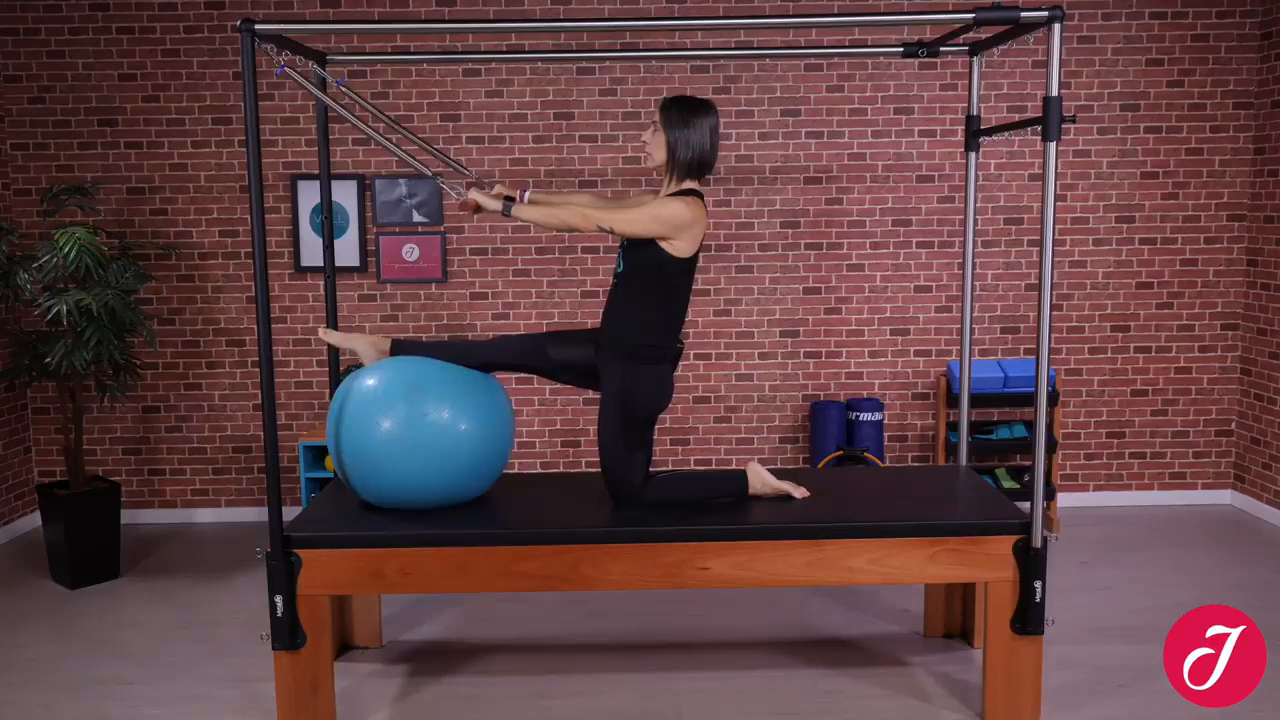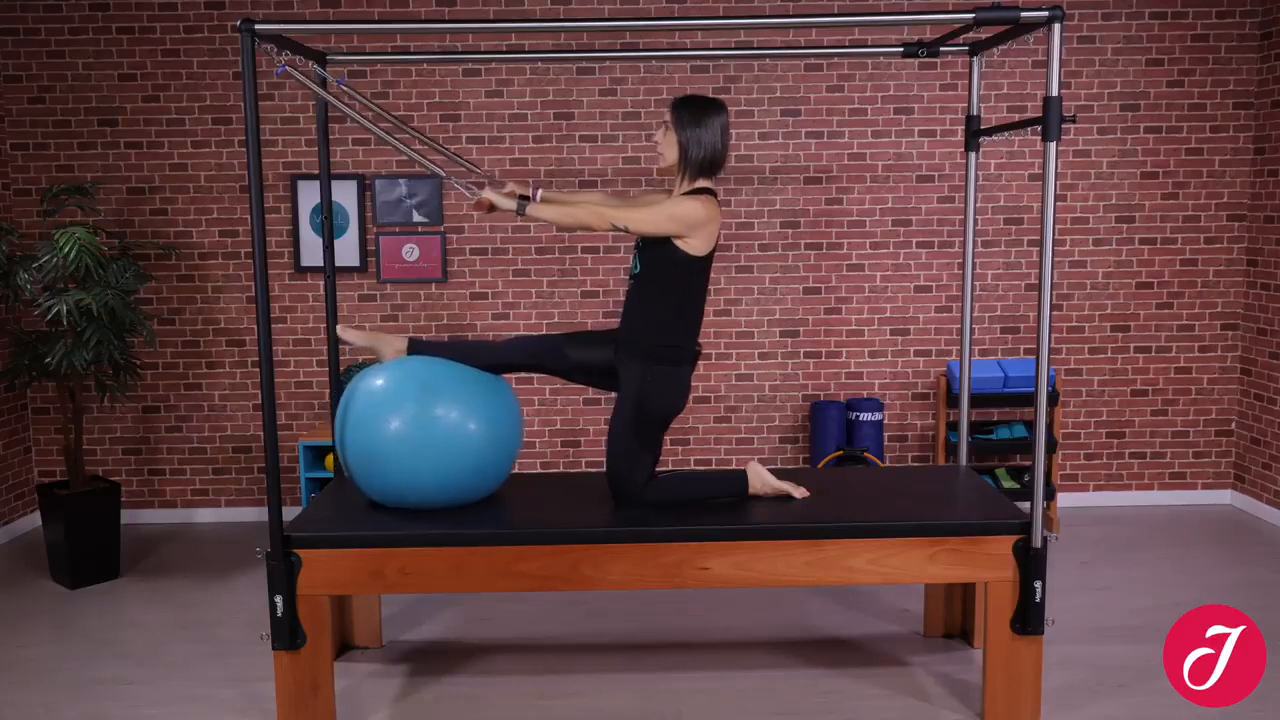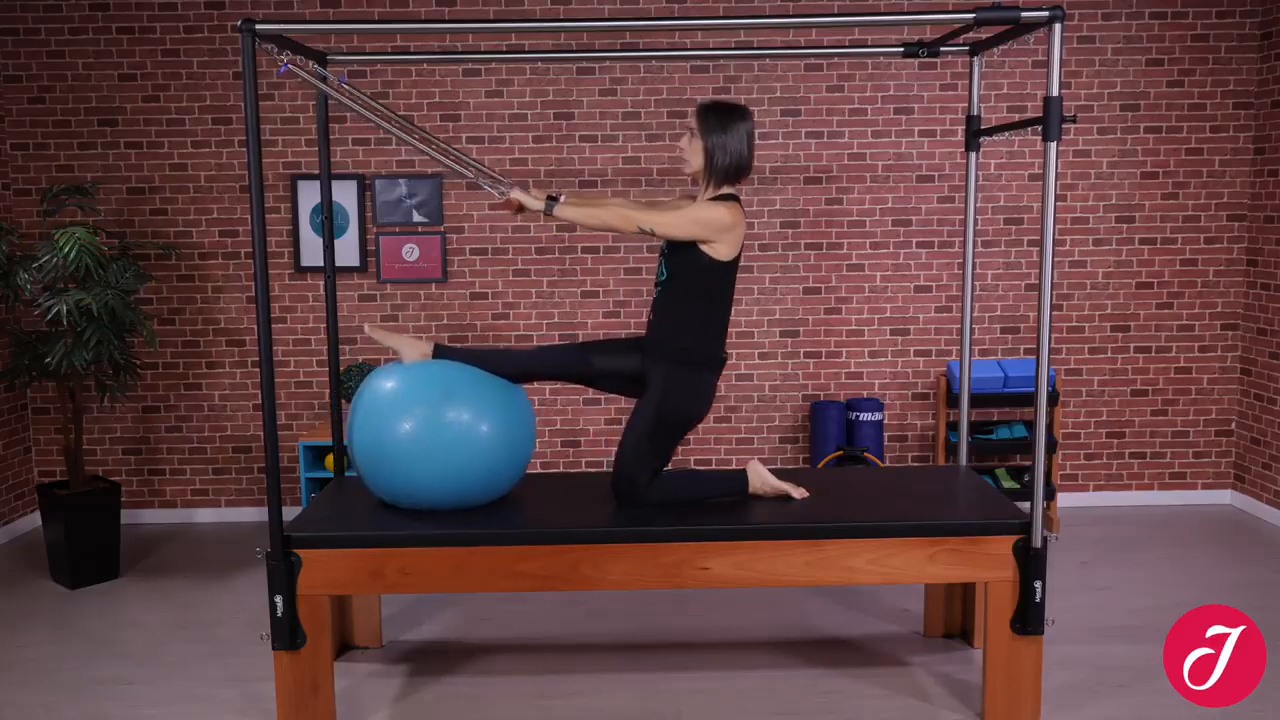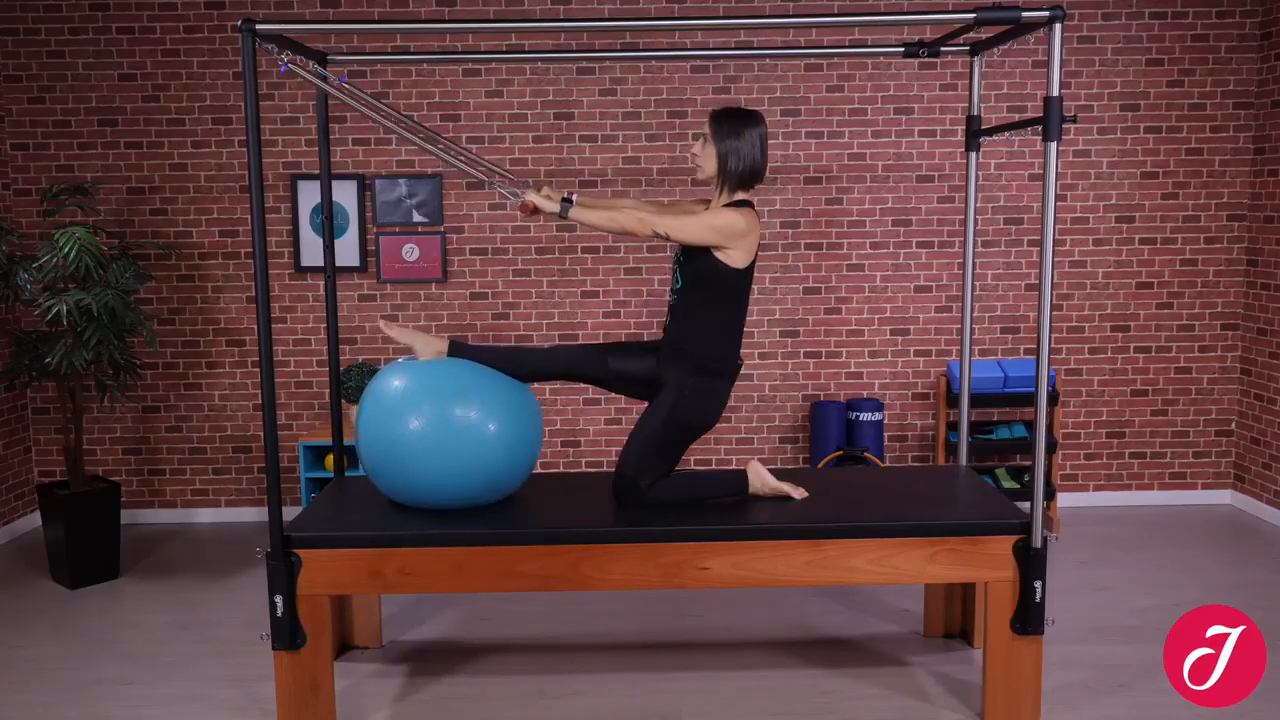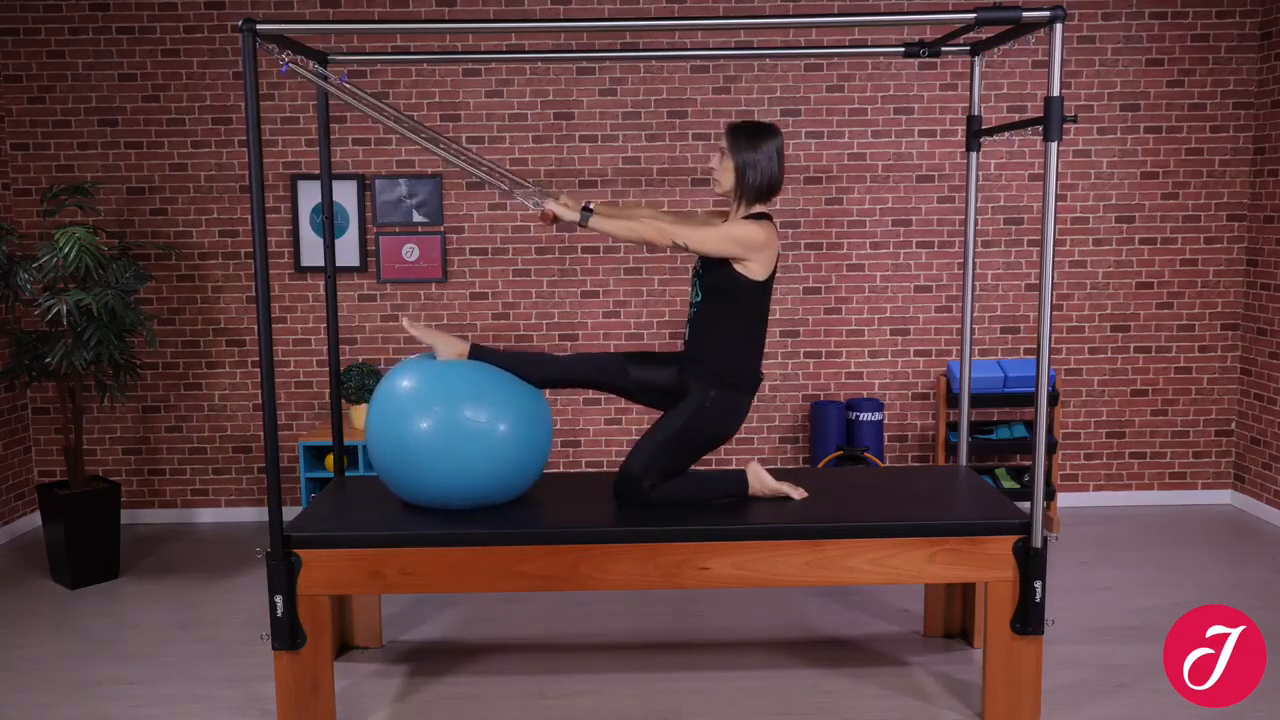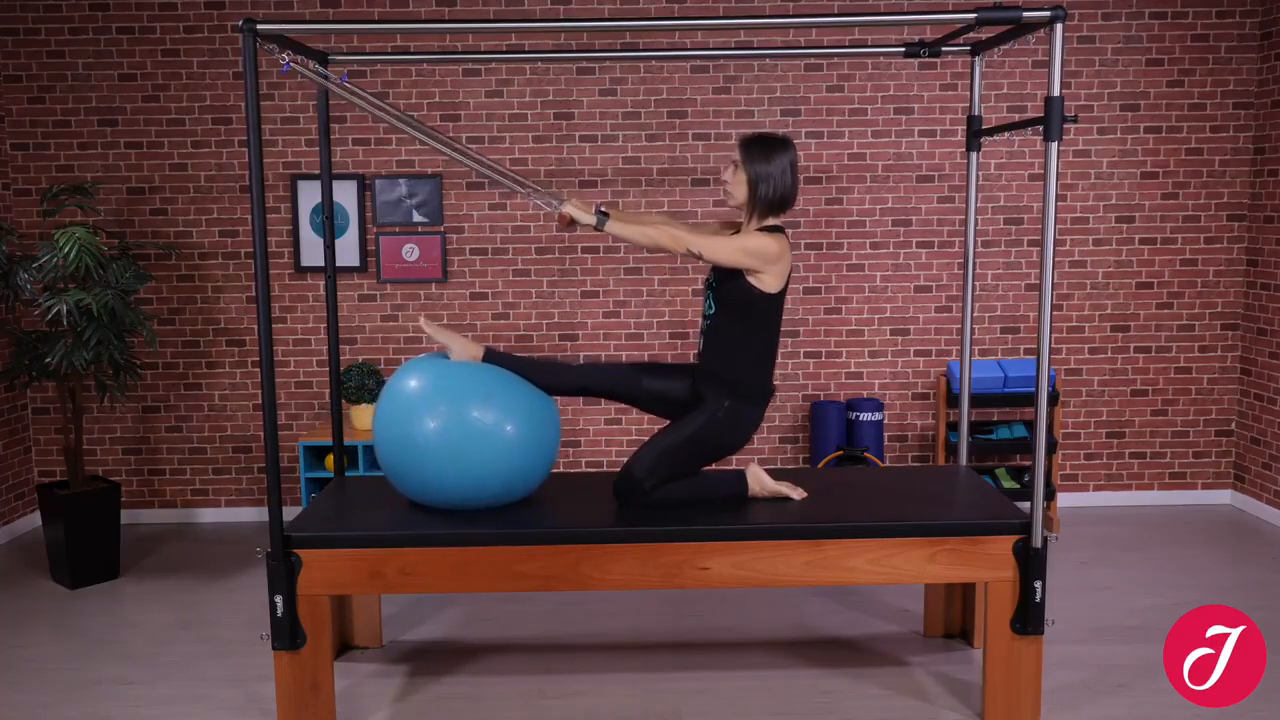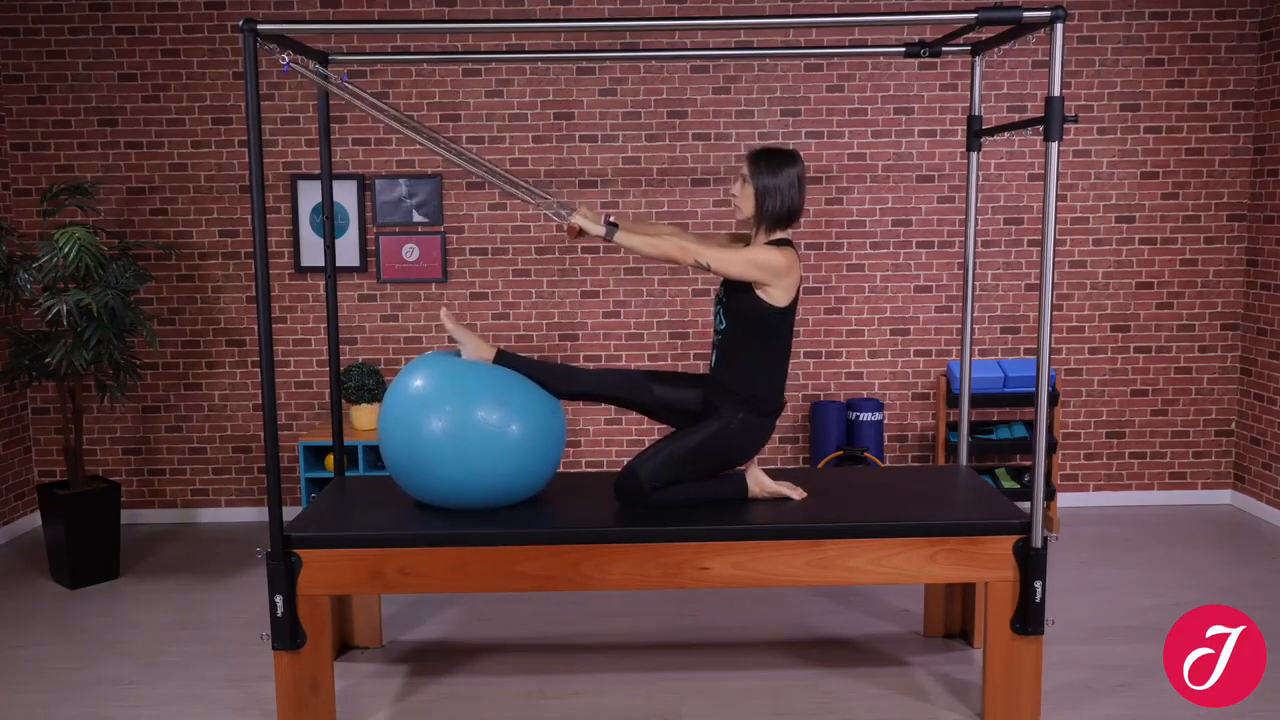
dt=0.7s
person 1, frame 1
left shoulder: (683, 211)
right shoulder: (664, 200)
left elbow: (587, 222)
right elbow: (597, 202)
left wrist: (503, 207)
right wrist: (523, 194)
left hip: (641, 366)
right hip: (616, 349)
left knee: (628, 489)
right knee: (508, 351)
left ankle: (748, 482)
right ankle: (388, 350)
person 1, frame 2
left shoulder: (698, 209)
right shoulder: (676, 199)
left elbow: (601, 219)
right elbow: (608, 200)
left wrist: (518, 207)
right wrist: (536, 194)
left hip: (660, 366)
right hip: (634, 349)
left knee: (629, 487)
right knee: (527, 351)
left ankle: (749, 481)
right ankle: (405, 349)
person 1, frame 3
left shoulder: (722, 215)
right shoulder: (700, 205)
left elbow: (626, 221)
right elbow: (629, 205)
left wrist: (546, 207)
right wrist: (557, 199)
left hip: (686, 372)
right hip: (658, 355)
left knee: (631, 488)
right knee: (553, 361)
left ankle: (748, 481)
right ankle: (430, 355)
person 1, frame 4
left shoulder: (737, 221)
right shoulder: (714, 210)
left elbow: (640, 225)
right elbow: (643, 207)
left wrist: (561, 210)
right wrist: (569, 198)
left hip: (701, 379)
right hip: (673, 360)
left knee: (632, 488)
right knee: (568, 361)
left ankle: (749, 481)
right ankle: (445, 350)
person 1, frame 5
left shoulder: (756, 234)
right shoulder: (730, 222)
left elbow: (660, 235)
right elbow: (661, 218)
left wrist: (581, 219)
right wrist: (586, 208)
left hip: (721, 391)
right hip: (692, 371)
left knee: (632, 489)
right knee: (582, 369)
left ankle: (749, 482)
right ankle: (465, 353)
person 1, frame 6
left shoulder: (769, 247)
right shoulder: (742, 234)
left elbow: (673, 242)
right elbow: (671, 226)
left wrist: (597, 221)
right wrist: (598, 214)
left hip: (734, 404)
right hip: (706, 384)
left knee: (632, 489)
left ankle: (747, 484)
right ankle: (478, 356)
person 1, frame 7
left shoulder: (778, 261)
right shoulder: (751, 246)
left elbow: (681, 253)
right elbow: (678, 235)
left wrist: (605, 231)
right wrist: (607, 221)
left hip: (745, 415)
right hip: (717, 394)
left knee: (633, 488)
left ankle: (747, 485)
right ankle: (491, 358)
